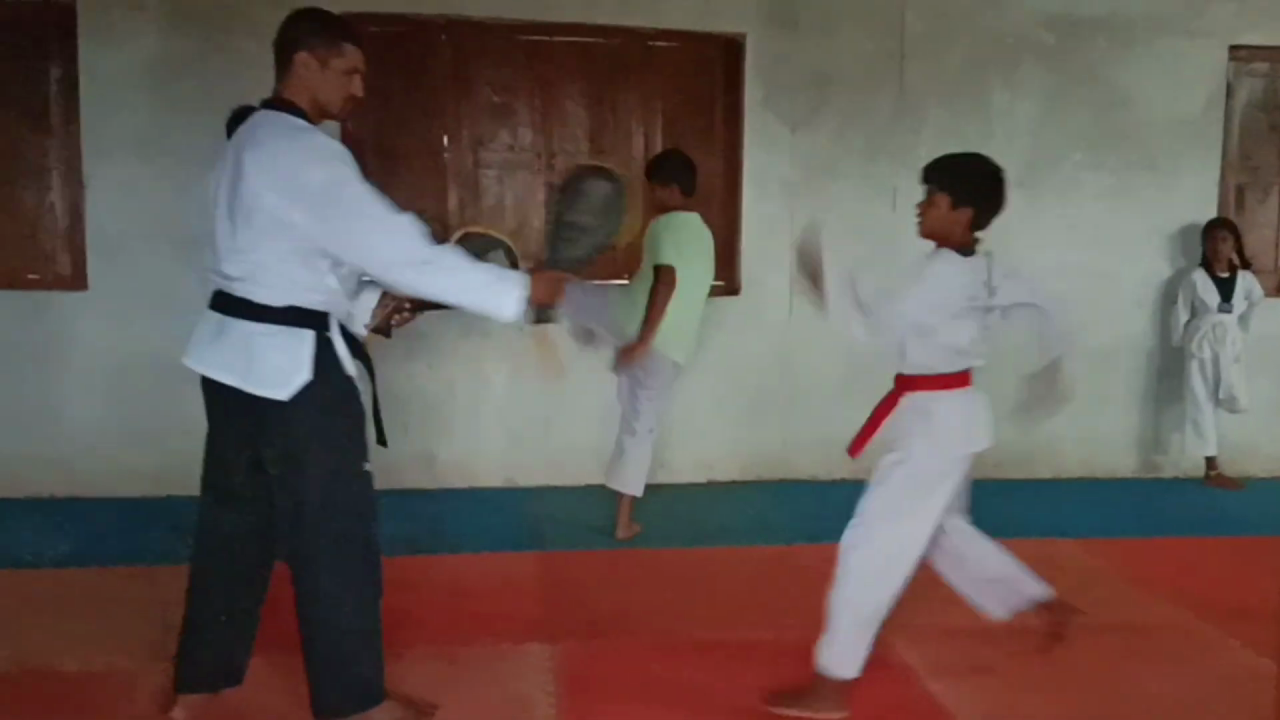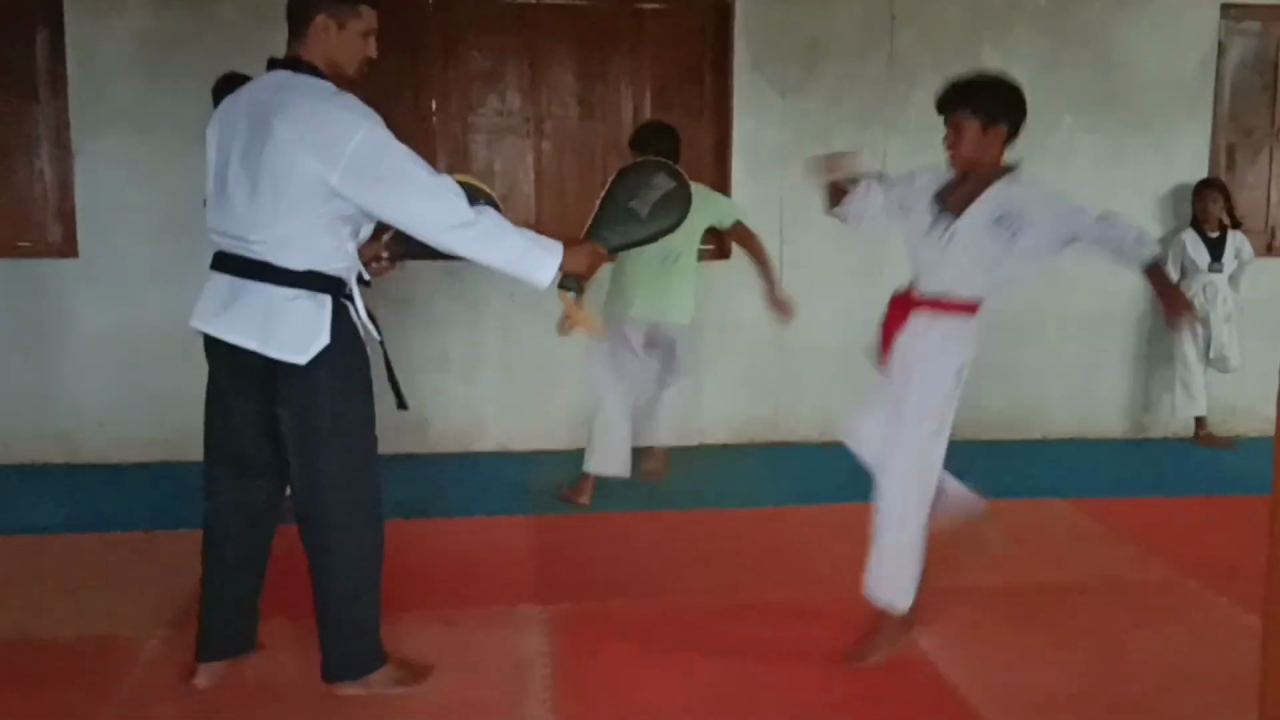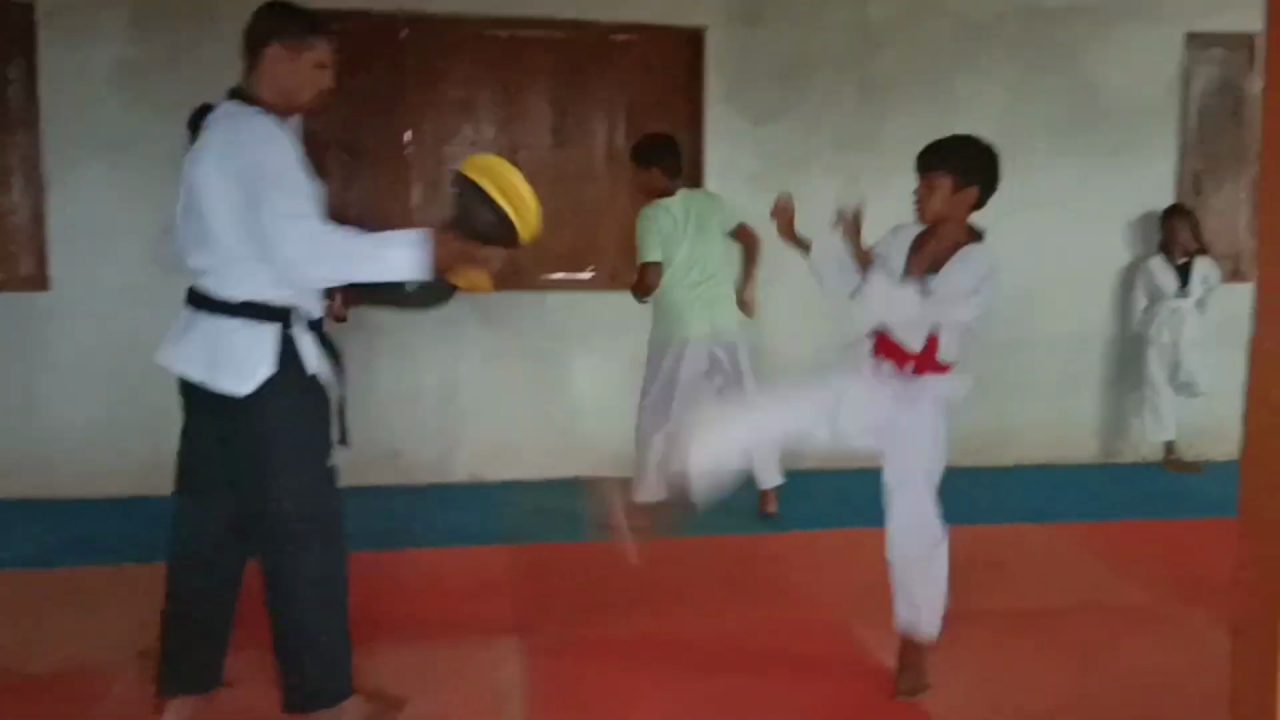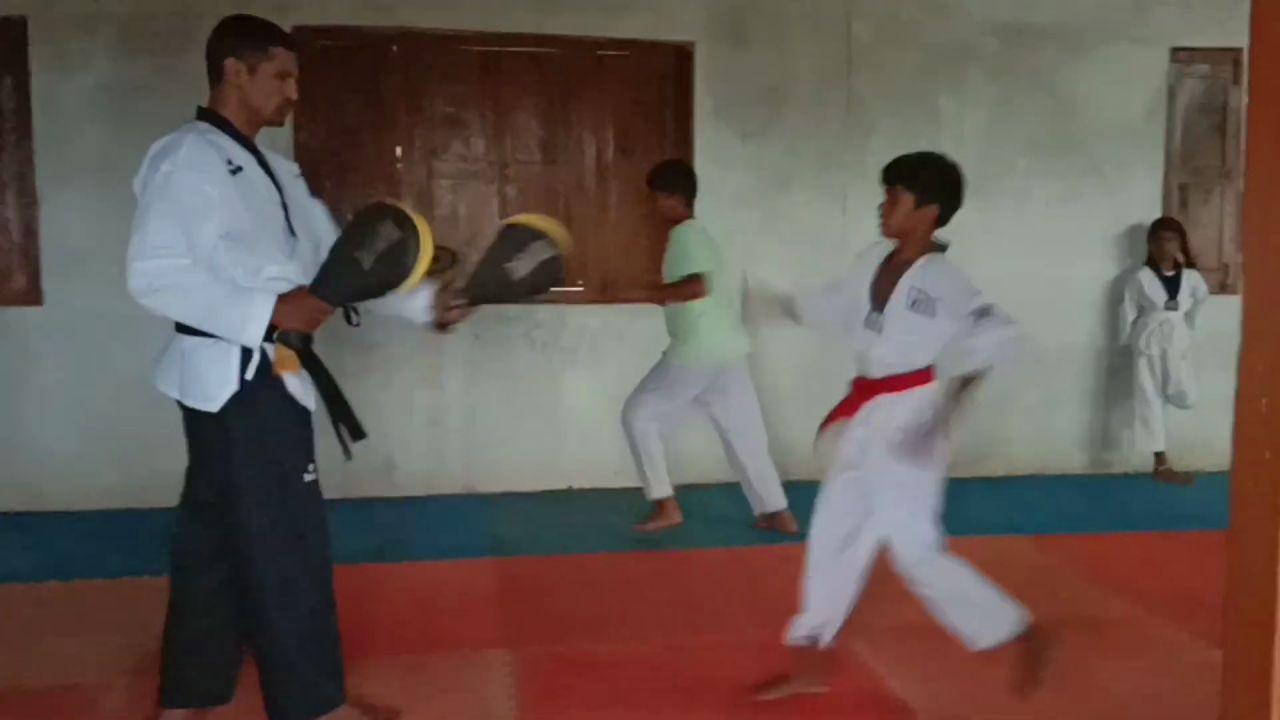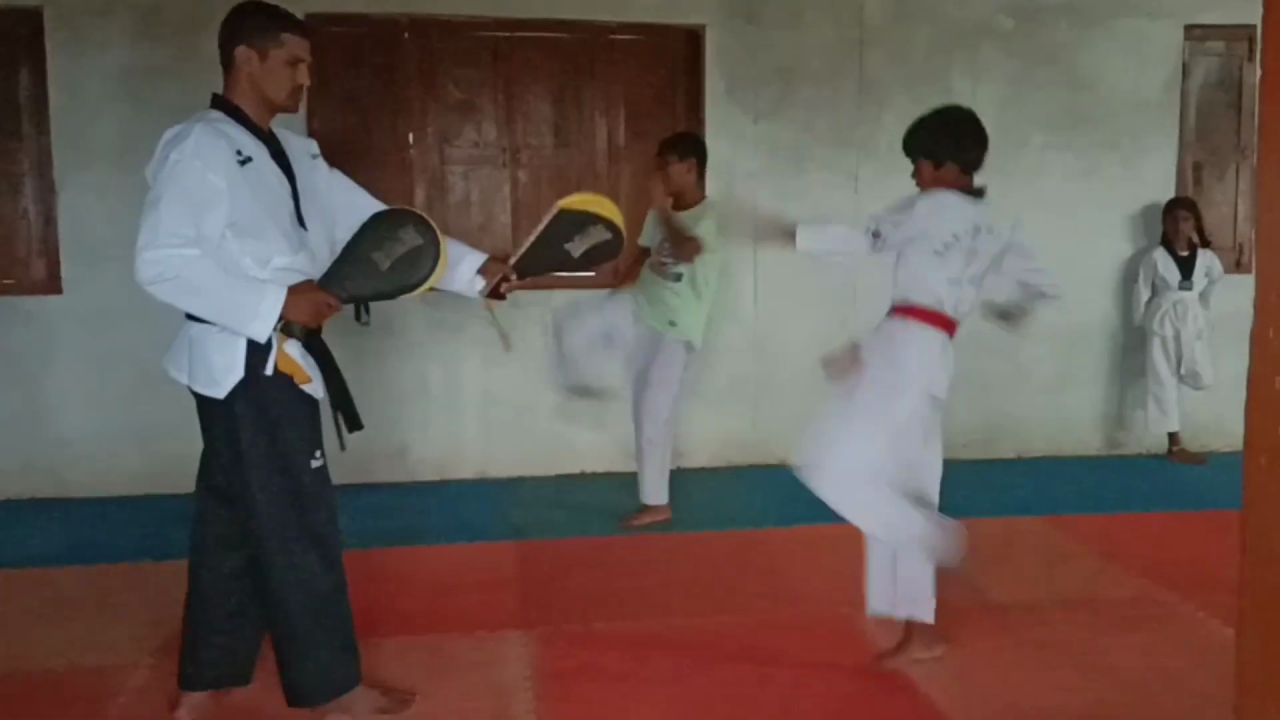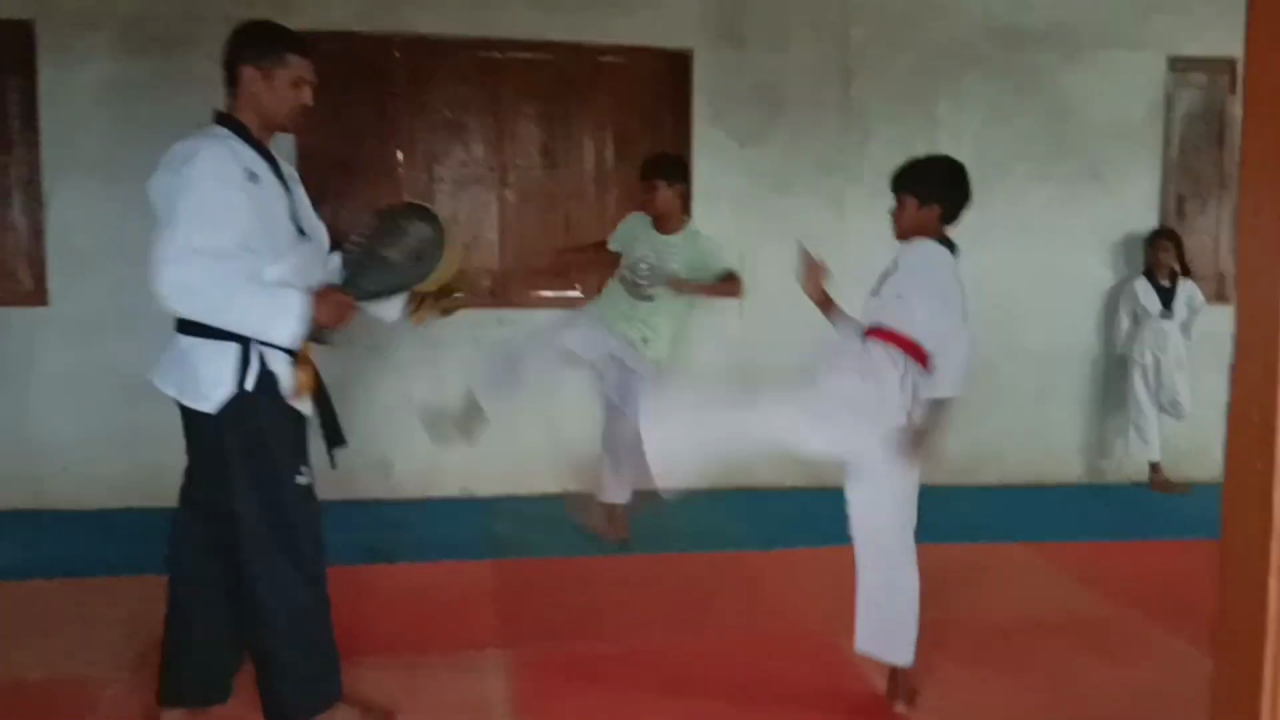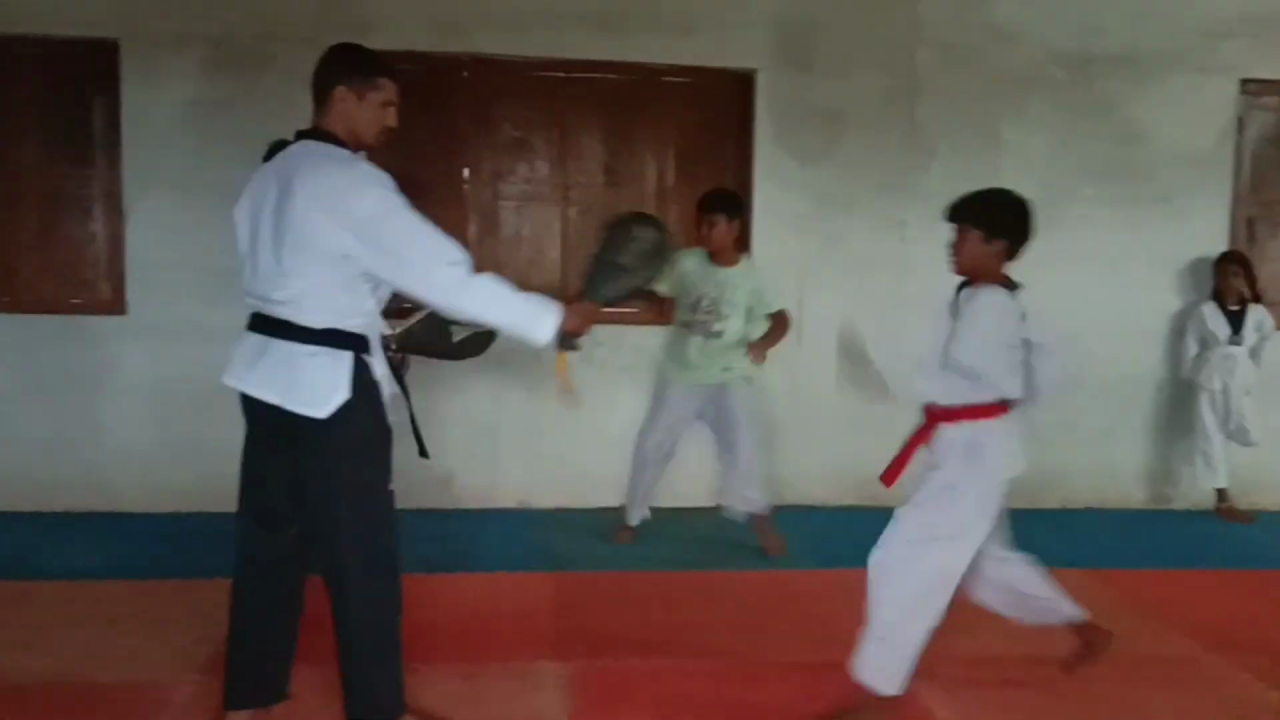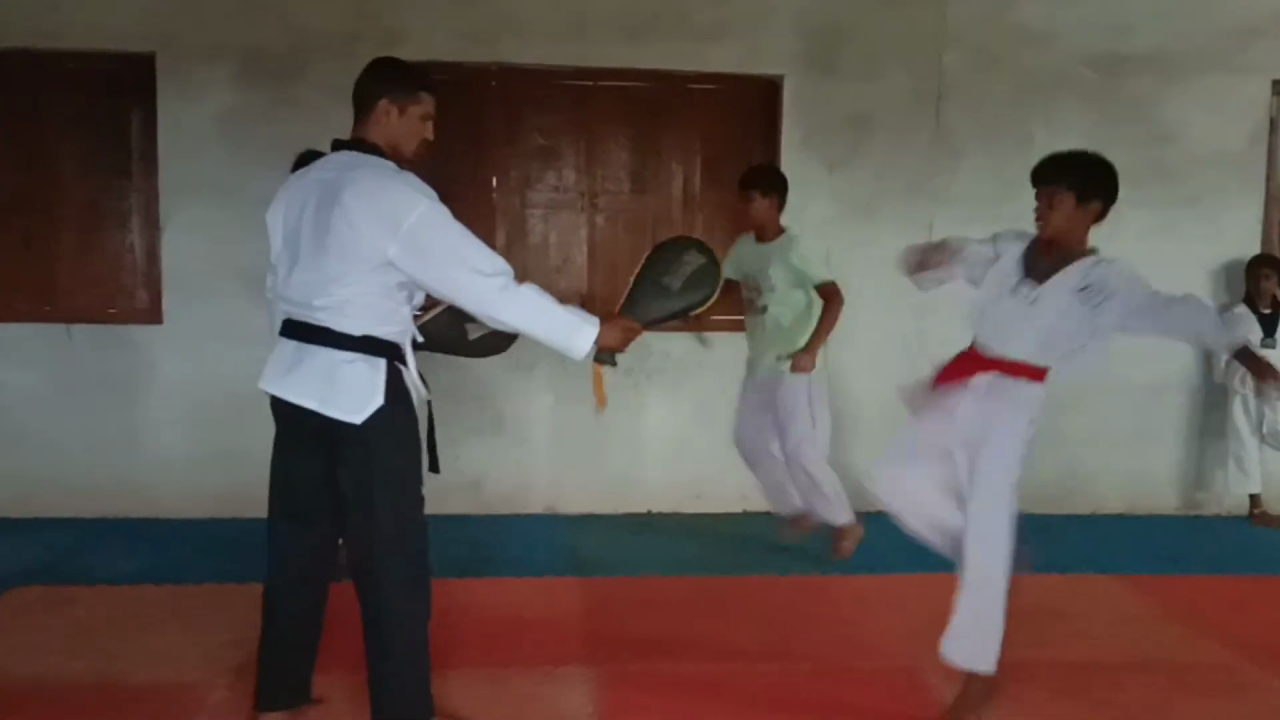
dt=0.3s
person 1, frame 1
left shoulder: (248, 144)
right shoulder: (304, 153)
right elbow: (398, 249)
left wrist: (363, 307)
right wrist: (518, 287)
left hip: (234, 351)
right hip: (294, 364)
left knee: (234, 516)
right knee: (333, 531)
person 1, frame 2
left shoulder: (237, 107)
right shoulder: (336, 119)
right elbow: (440, 210)
right wrist: (556, 257)
left hip: (236, 311)
right hip: (305, 324)
left knee: (240, 485)
right knee: (340, 499)
left ankle: (218, 648)
right ankle: (355, 662)
person 1, frame 3
left shoulder: (220, 132)
right shoulder: (262, 139)
right elbow: (302, 249)
left wrist: (313, 298)
right wrist: (422, 251)
left hip: (214, 347)
right hip: (262, 356)
left knee: (211, 517)
right knee: (302, 526)
person 1, frame 4
left shoulder: (268, 166)
right shoulder: (185, 159)
left elbow: (327, 254)
right elbow: (154, 275)
left wrist: (424, 300)
right wrist: (266, 311)
left hip: (254, 373)
right hip: (238, 374)
left knee: (216, 533)
right knee: (286, 539)
person 1, frame 5
left shoulder: (289, 154)
right shoulder: (195, 150)
left elbow: (372, 227)
right elbow: (162, 263)
left wrist: (477, 266)
right wrist: (276, 302)
left hip: (265, 364)
right hip: (247, 364)
left knee: (237, 520)
right knee: (297, 524)
person 1, frame 6
left shoulder: (268, 166)
right shoulder: (206, 162)
left elbow: (317, 263)
right elbow: (179, 281)
right wrist: (299, 310)
left hip: (243, 375)
right hip: (239, 377)
left knee: (213, 532)
right knee: (282, 539)
person 1, frame 7
left shoulder: (270, 177)
right shoulder: (351, 183)
right elbow: (445, 274)
right wrist: (552, 318)
left hip: (268, 371)
right hip: (328, 383)
left knee: (272, 537)
right knee: (360, 551)
person 1, frame 8
left shoulder: (298, 187)
right shoulder: (396, 196)
left elbow: (282, 286)
right elbow: (489, 285)
right wrist: (592, 333)
left hip: (299, 377)
right hip: (363, 389)
left knee: (300, 543)
right knee: (392, 558)
person 2, frame 1
left shoulder: (938, 271)
right shoulder: (987, 269)
left elbow: (869, 322)
right elbow: (1036, 308)
left wrist: (819, 276)
right wrist: (1050, 369)
left hip: (934, 420)
right hip: (952, 411)
left knee: (874, 544)
right knee: (935, 529)
right ankle: (1042, 606)
person 2, frame 2
left shoulder: (1028, 200)
right shoulder: (932, 184)
left elbow: (1107, 232)
right elbow: (870, 201)
left wrist: (1161, 280)
right wrist: (840, 186)
left hip: (936, 341)
right hip: (912, 333)
left knee: (904, 473)
right knee: (873, 435)
left ankle: (893, 613)
right ankle: (953, 503)
person 2, frame 3
left shoulder: (978, 267)
right shoulder: (906, 239)
left elbow: (910, 312)
right elbow: (848, 285)
left wrist: (861, 252)
right wrist: (792, 236)
left hip: (919, 399)
right hip: (871, 380)
left knee: (914, 519)
right knee: (772, 413)
left ankle: (914, 644)
person 2, frame 4
left shoulder: (942, 279)
right shoulder: (875, 261)
left elbow: (984, 341)
right elbow: (831, 305)
left wrist: (946, 409)
right wrist: (779, 305)
left hip: (908, 418)
right hip: (865, 417)
left knee: (912, 546)
right knee: (836, 533)
left ankle: (1020, 635)
right ankle: (810, 660)
person 2, frame 5
left shoulder: (929, 205)
right shoulder: (991, 226)
left elbow: (867, 238)
right elbow: (1036, 286)
right wrist: (1000, 312)
left hip: (903, 348)
right hip: (930, 355)
left knee: (833, 466)
right knee: (902, 489)
left ankle: (930, 539)
right ankle: (917, 627)
person 2, frame 6
left shoulder: (921, 255)
right shoulder: (940, 269)
left elbow: (951, 337)
left wrist: (931, 423)
right wrist: (821, 299)
left hip: (868, 382)
right hip: (902, 401)
left knee: (748, 413)
right knee: (887, 545)
right ankle: (901, 678)
person 2, frame 7
left shoulder: (981, 304)
right shoulder: (1006, 303)
left elbow: (972, 376)
right elbow: (1037, 379)
left hip: (974, 451)
right hip: (967, 447)
left knee: (902, 565)
right knee: (982, 560)
right ankle: (1082, 628)
person 2, frame 8
left shoulder: (1105, 281)
right shoulder: (1009, 248)
left elbow: (1179, 314)
right elbow: (929, 269)
right wrist: (930, 256)
left hip: (1006, 407)
right hip: (961, 387)
left knee: (988, 540)
right knee: (897, 480)
left ankle: (979, 674)
right ankle: (963, 533)
person 3, frame 1
left shoulder: (665, 226)
right shoulder: (703, 234)
left elbow: (665, 282)
left wrist: (641, 343)
left hip: (641, 333)
right hip: (672, 348)
left knee: (574, 293)
right knee: (640, 427)
right ankle: (624, 519)
person 3, frame 2
right shoulder: (702, 197)
right elbow: (747, 238)
right wrist: (773, 288)
left hip: (627, 309)
right hip: (672, 316)
left knee: (612, 395)
right knee: (675, 378)
left ankle: (588, 483)
right ankle: (658, 451)
person 3, frame 3
left shoulder: (651, 216)
right shoulder: (710, 201)
left elbow: (649, 280)
right elbow: (750, 241)
left wrist: (638, 291)
right wrist: (744, 290)
left hip: (679, 331)
right hip: (725, 324)
left knee: (656, 416)
left ankle: (645, 500)
right ankle: (768, 494)
person 3, frame 4
left shoulder: (683, 236)
right shoulder: (698, 234)
left elbow: (698, 287)
left wrist: (652, 294)
right wrist: (665, 294)
left hip: (696, 353)
right hip: (727, 350)
left knee: (639, 415)
right knee: (743, 433)
left ankle: (666, 505)
right ankle: (778, 513)
person 3, frame 5
left shoulder: (708, 216)
right shoulder: (661, 214)
left elbow: (687, 252)
right elbow: (637, 258)
left wrist: (665, 211)
left hip: (676, 330)
right hip: (641, 310)
left knee: (653, 413)
right knee: (569, 330)
left ankle: (656, 504)
right ankle: (586, 382)
person 3, frame 6
left shoulder: (699, 245)
right shoulder: (635, 225)
left elbow: (734, 286)
left wrist: (689, 286)
right wrist: (570, 252)
left hip: (642, 349)
right hip: (601, 325)
left knee: (625, 429)
right knee: (526, 354)
left ankle: (614, 506)
right ankle: (470, 416)
person 3, frame 7
left shoulder: (750, 278)
right shoulder: (685, 261)
left elbow: (781, 319)
right elbow: (654, 298)
left wrist: (764, 342)
left hip: (727, 376)
right hip: (680, 374)
left knee: (741, 445)
right knee: (651, 447)
left ankle: (758, 516)
right ankle: (633, 519)
person 3, frame 8
left shoulder: (795, 249)
right shoulder: (743, 246)
left elbow: (834, 299)
left wrist: (810, 350)
left hip: (794, 366)
right hip: (760, 364)
left knee: (802, 450)
right knee: (750, 440)
left ankle: (845, 523)
right ankle: (800, 511)
person 4, frame 1
left shoulder: (1245, 279)
right shoulder: (1195, 279)
left elbow: (1256, 304)
right elbow: (1180, 315)
left wrist: (1239, 332)
right wrist: (1183, 344)
left hip: (1231, 346)
right hip: (1201, 346)
left knee: (1237, 403)
right knee: (1201, 404)
right ankle: (1212, 469)
person 4, frame 2
left shoulder: (1235, 239)
right shoulder: (1185, 239)
left elbow: (1246, 263)
right elbow: (1171, 275)
left wrist: (1230, 292)
left hip: (1222, 307)
right hip: (1192, 306)
left knee: (1228, 363)
right knee: (1192, 365)
right ankle: (1202, 428)
person 4, frame 3
left shoulder: (1202, 265)
right shoulder: (1152, 265)
left elbow: (1211, 288)
right elbow: (1139, 300)
left wrist: (1196, 315)
right wrist: (1142, 330)
left hip: (1189, 332)
right hip: (1160, 332)
left knee: (1194, 387)
right knee: (1160, 389)
right ankle: (1171, 452)
person 4, frame 4
left shoulder: (1190, 277)
right shoulder: (1140, 277)
left elbow: (1200, 301)
right elbow: (1127, 312)
left wrist: (1185, 327)
right wrist: (1129, 342)
left hip: (1178, 343)
right hip: (1149, 344)
left knee: (1185, 398)
right knee: (1150, 401)
right ankle: (1161, 464)
person 4, frame 5
left shoulder: (1205, 257)
right shoulder: (1155, 257)
left elbow: (1215, 279)
right elbow: (1142, 293)
left wrist: (1200, 308)
right wrist: (1144, 322)
left hip: (1192, 324)
right hip: (1163, 324)
left knee: (1201, 379)
right knee: (1164, 382)
right ankle: (1175, 445)
person 4, frame 6
left shoulder: (1186, 287)
right shoulder: (1136, 287)
left elbow: (1197, 310)
right elbow: (1123, 321)
left wrist: (1182, 337)
right wrist: (1127, 351)
left hip: (1173, 353)
right hip: (1144, 353)
left knee: (1180, 408)
right knee: (1144, 410)
right ankle: (1156, 473)
person 4, frame 7
left shoulder: (1257, 313)
right shoulder: (1205, 312)
left elbow: (1266, 336)
right elbow: (1191, 347)
left wrist: (1251, 365)
right wrist: (1194, 376)
left hip: (1241, 380)
right hip: (1212, 380)
left knee: (1248, 436)
right knee: (1212, 437)
right ankle: (1223, 501)
person 4, frame 8
right shoulder: (1237, 315)
right elbow: (1223, 351)
right wrist: (1226, 381)
right hip: (1244, 384)
right knee: (1246, 441)
right ankle: (1256, 507)
